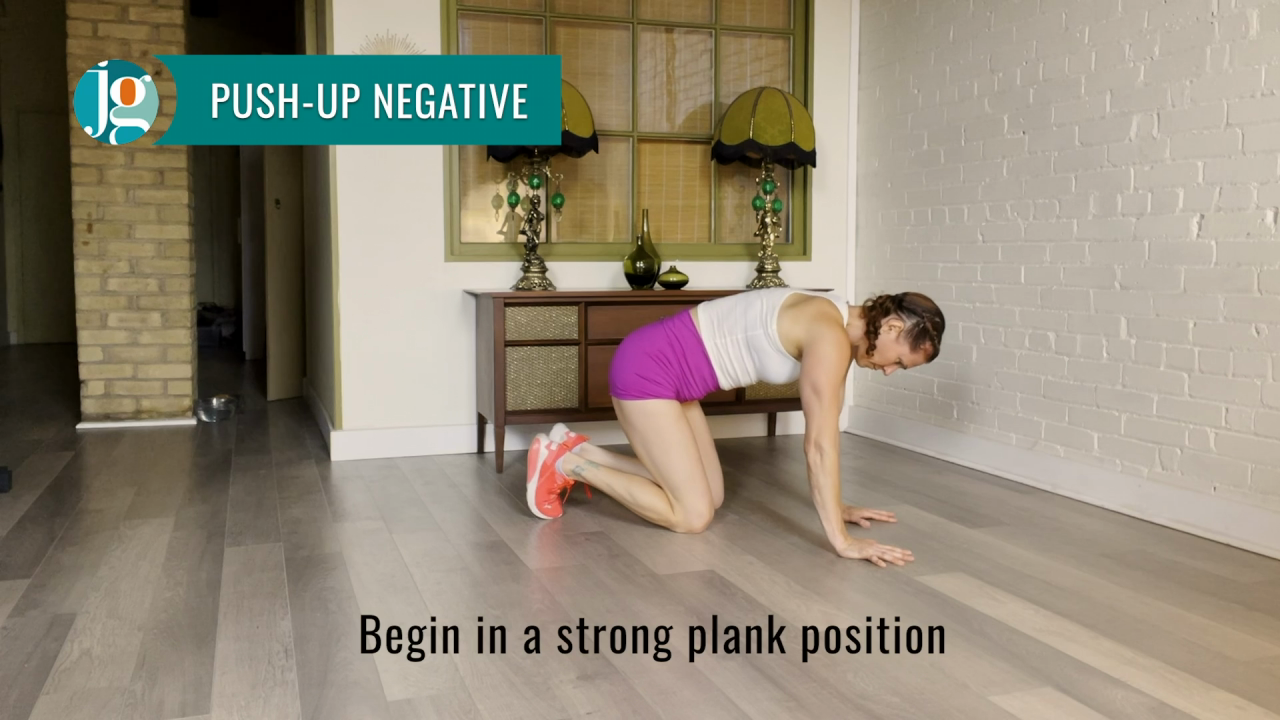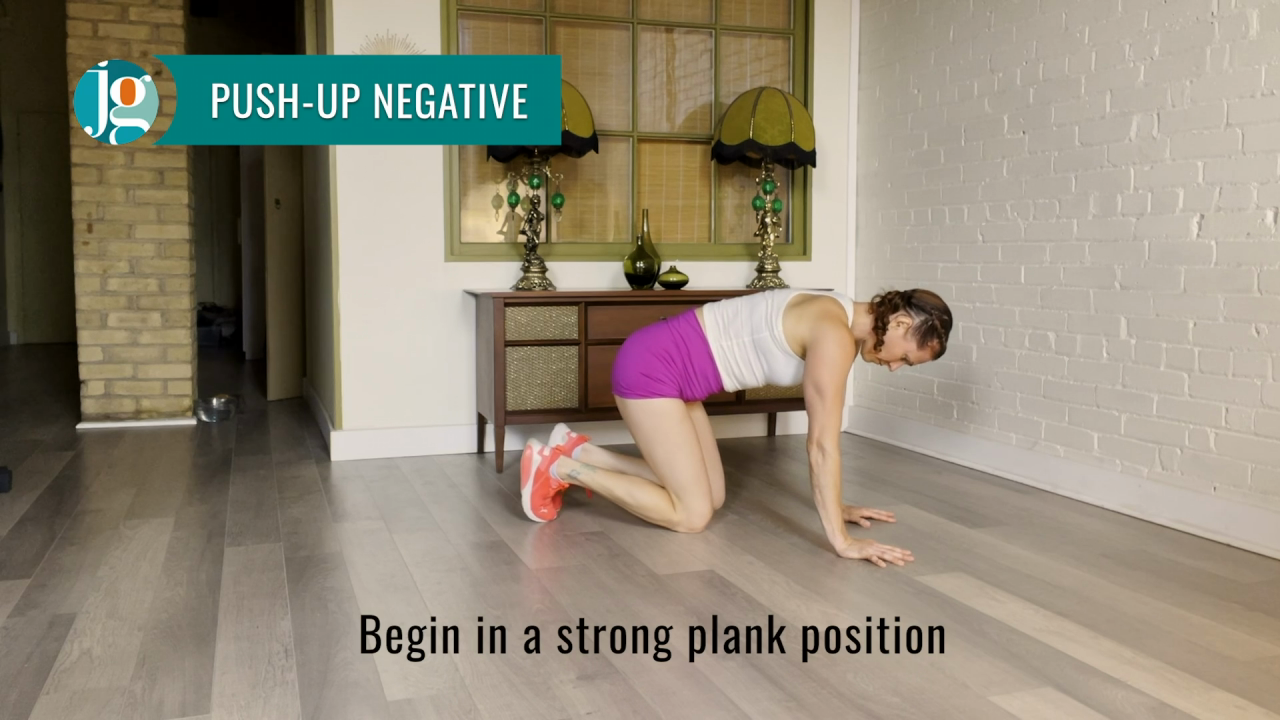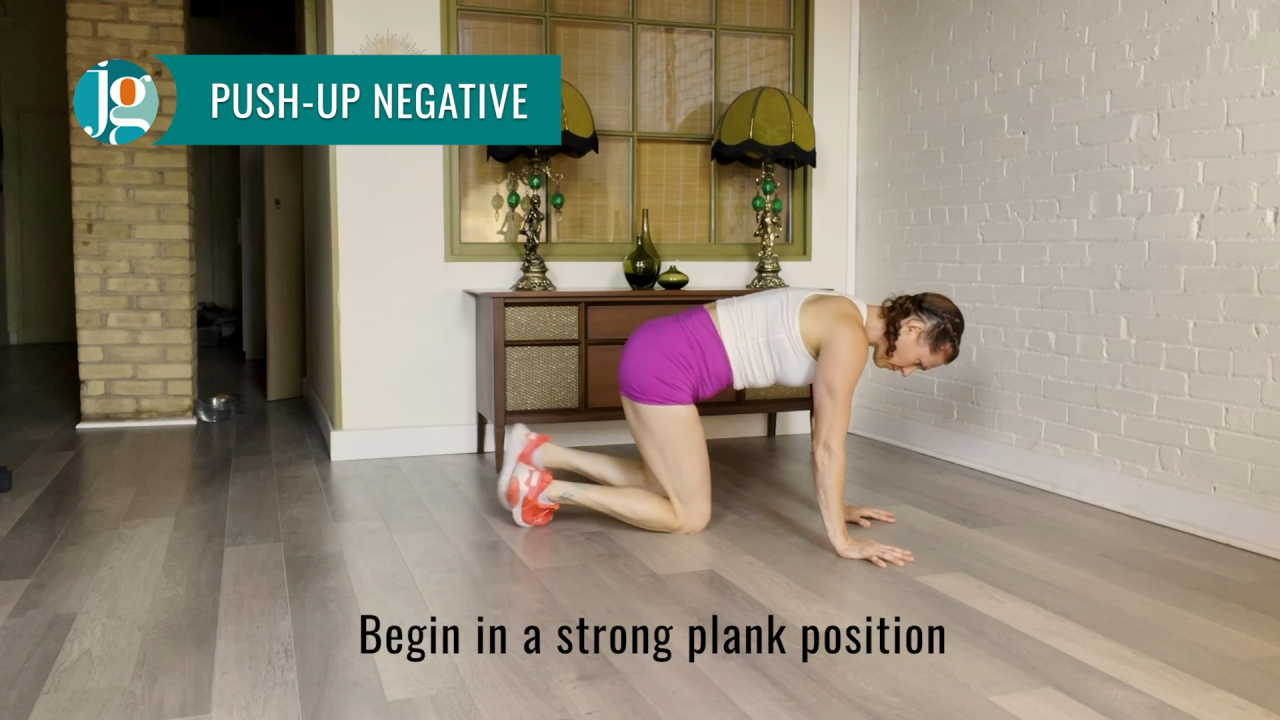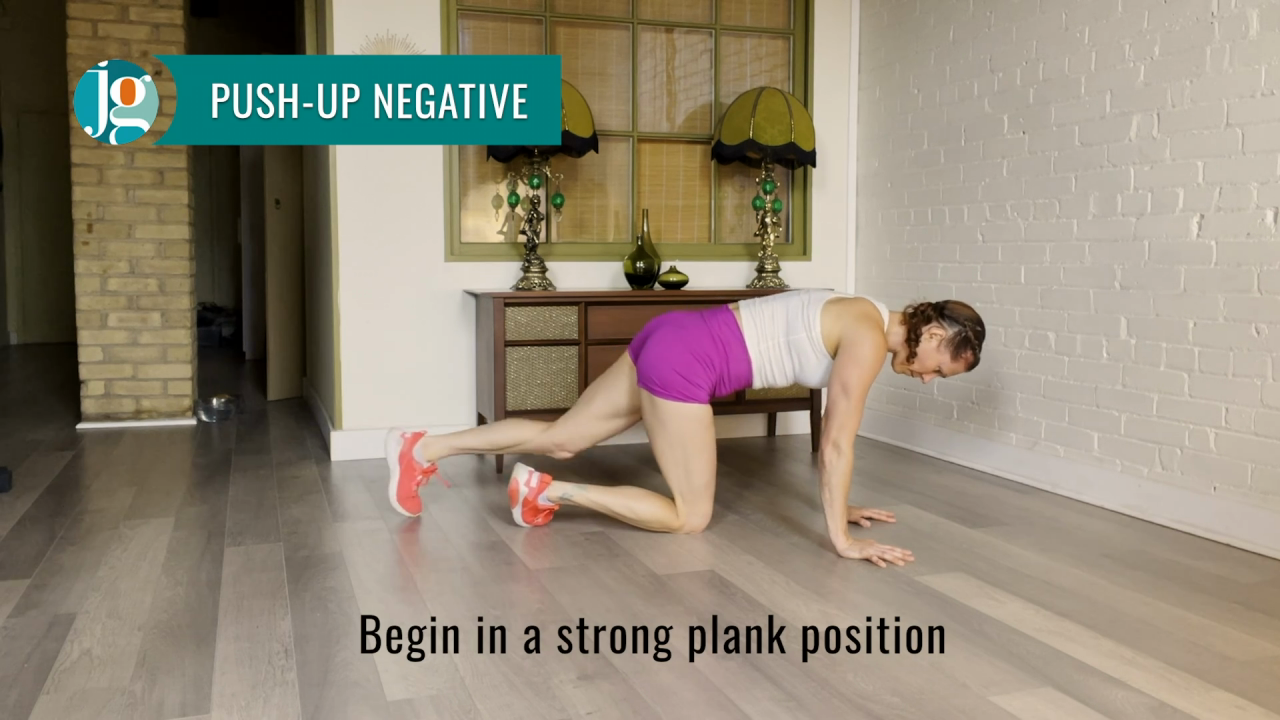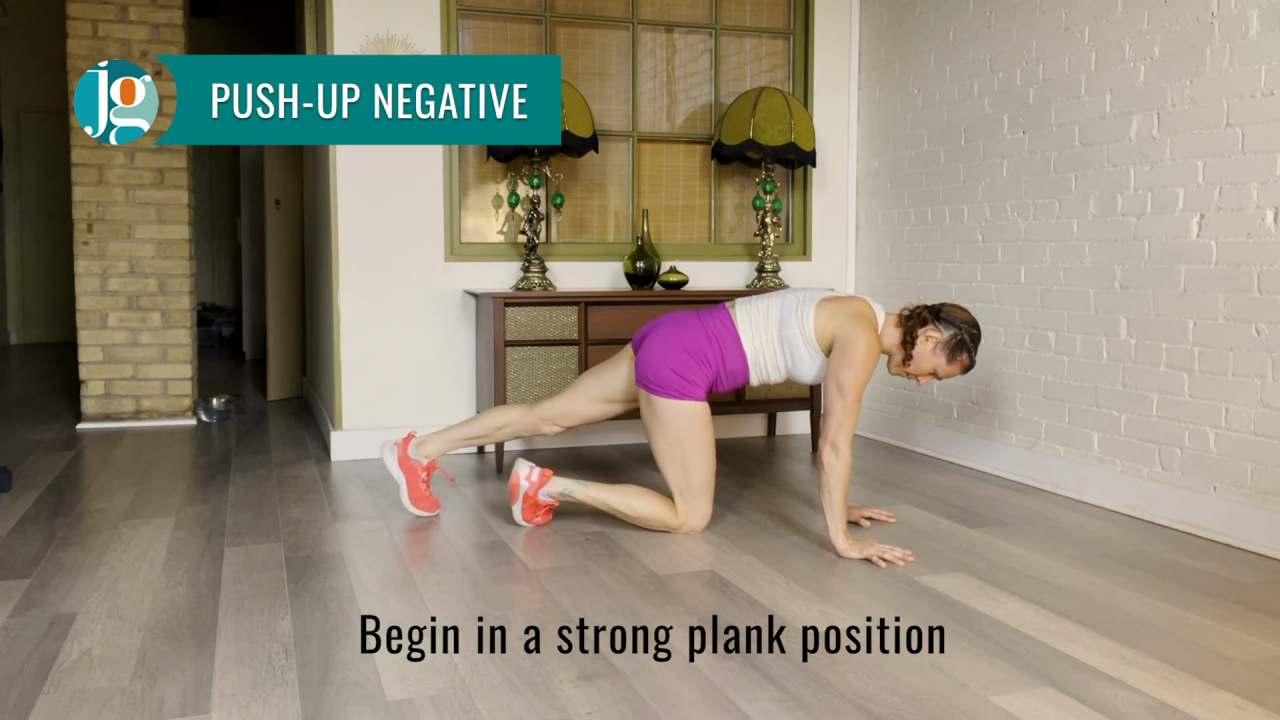
dt=0.4s
person 1, frame 1
left shoulder: (843, 328)
right shoulder: (830, 335)
left elbow: (827, 429)
right elbow: (820, 444)
left wrist: (837, 506)
right wrist: (842, 540)
left hip: (663, 367)
right hip: (644, 369)
left knee: (709, 497)
right knee: (693, 516)
left ankle: (578, 450)
right ankle: (565, 464)
person 1, frame 2
left shoulder: (842, 326)
right shoulder: (835, 334)
left elbow: (827, 433)
right elbow: (822, 444)
left wrist: (836, 506)
right wrist: (841, 540)
left hip: (665, 366)
right hip: (649, 368)
left knee: (710, 496)
right knee: (692, 515)
left ankle: (579, 451)
right ankle: (558, 468)
person 1, frame 3
left shoulder: (848, 323)
right shoulder: (849, 336)
left elbow: (824, 427)
right elbow: (828, 446)
left wrist: (838, 505)
right wrist: (841, 539)
left hip: (662, 349)
right hip: (663, 365)
left knee: (659, 490)
right knee: (690, 514)
left ankle: (542, 451)
right ankle: (545, 488)
person 1, frame 4
left shoulder: (859, 325)
right shoulder: (870, 336)
left elbow: (833, 431)
right elbow: (837, 444)
left wrist: (839, 506)
right wrist: (842, 539)
left hip: (672, 340)
right hip: (683, 361)
left knee: (561, 439)
right knee: (690, 516)
left ankle: (419, 450)
right ankle: (548, 493)
person 1, frame 5
left shoulder: (858, 324)
right shoulder: (864, 336)
left elbow: (832, 435)
right elbow: (835, 444)
left wrist: (839, 504)
right wrist: (841, 538)
left hip: (670, 340)
right hip: (682, 360)
left knee: (549, 416)
right knee: (692, 516)
left ankle: (415, 451)
right ankle: (549, 487)
